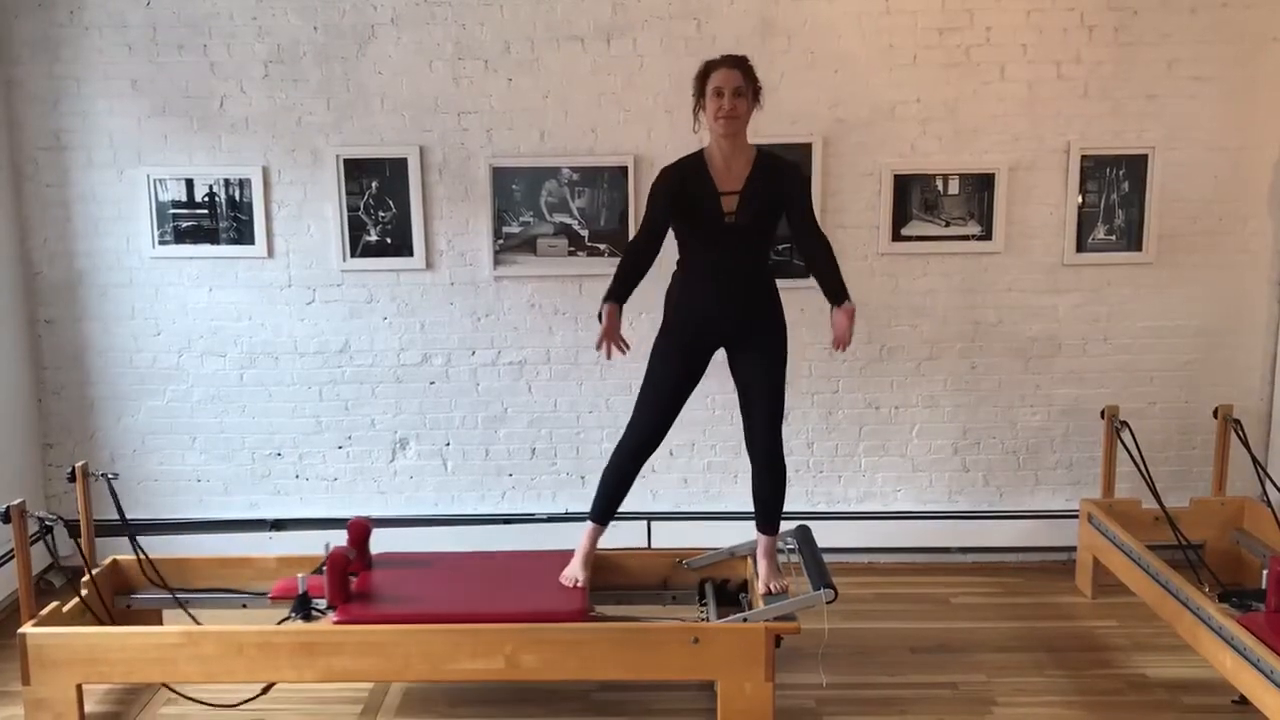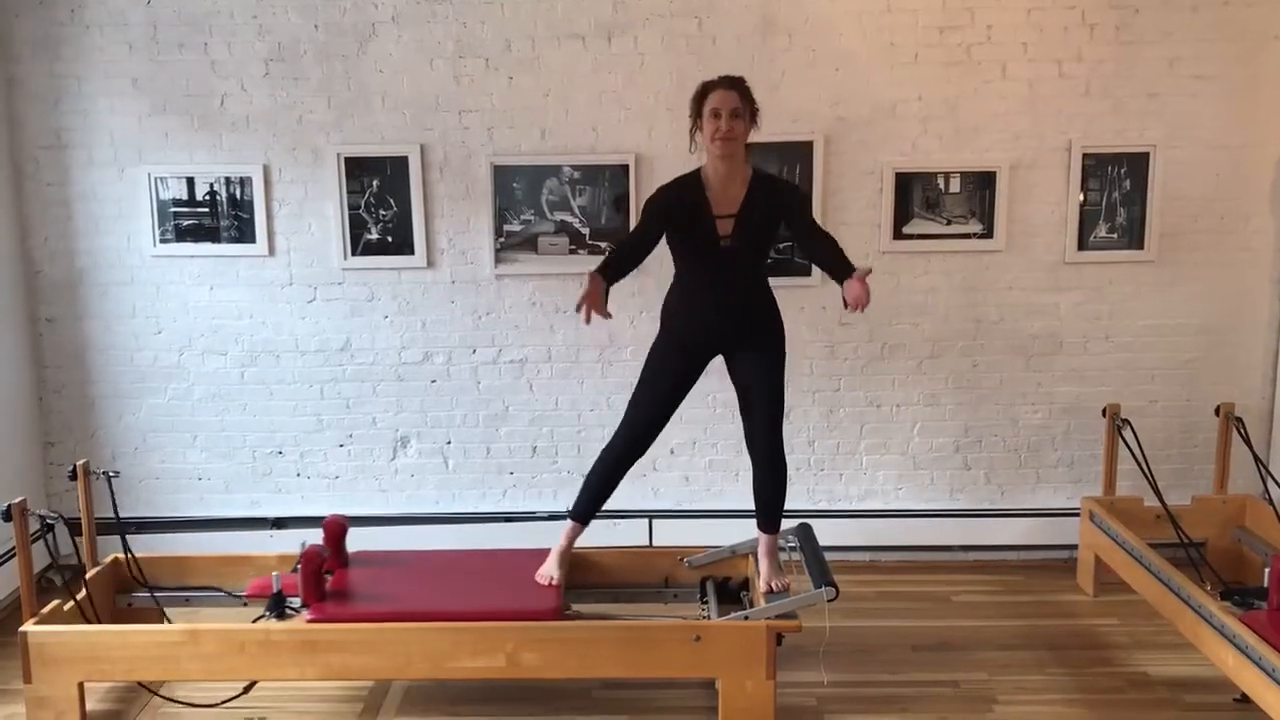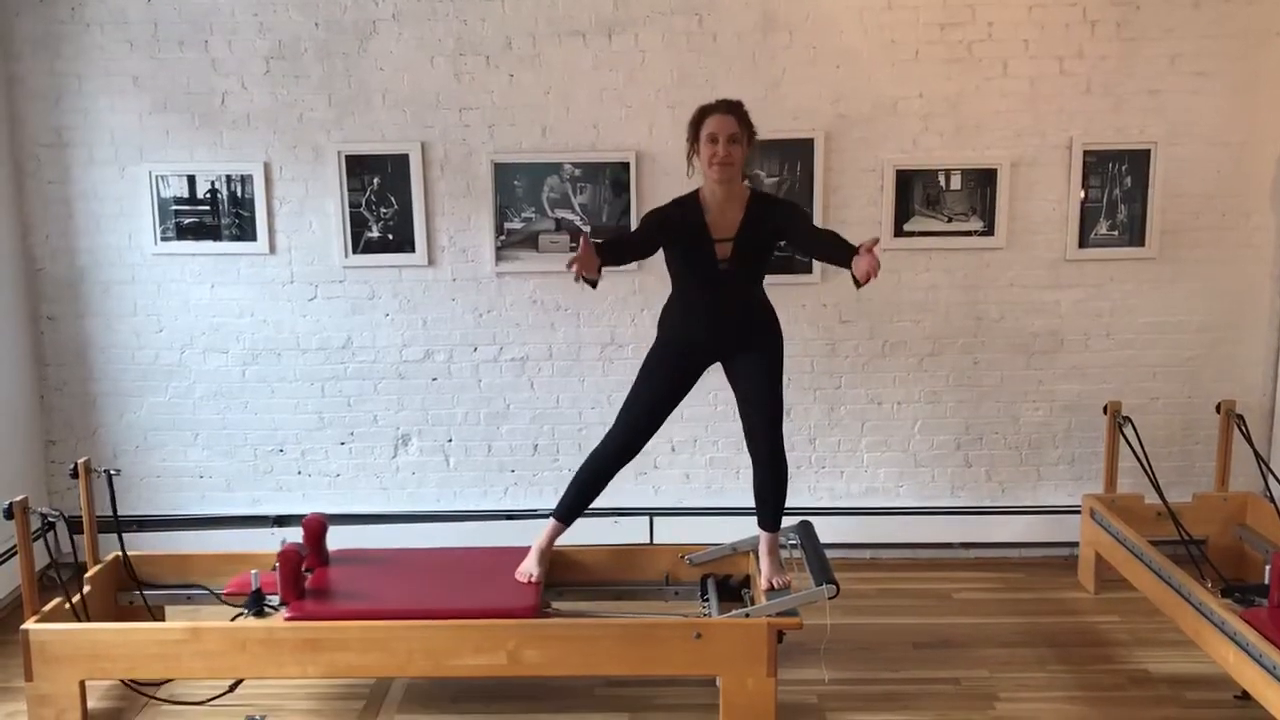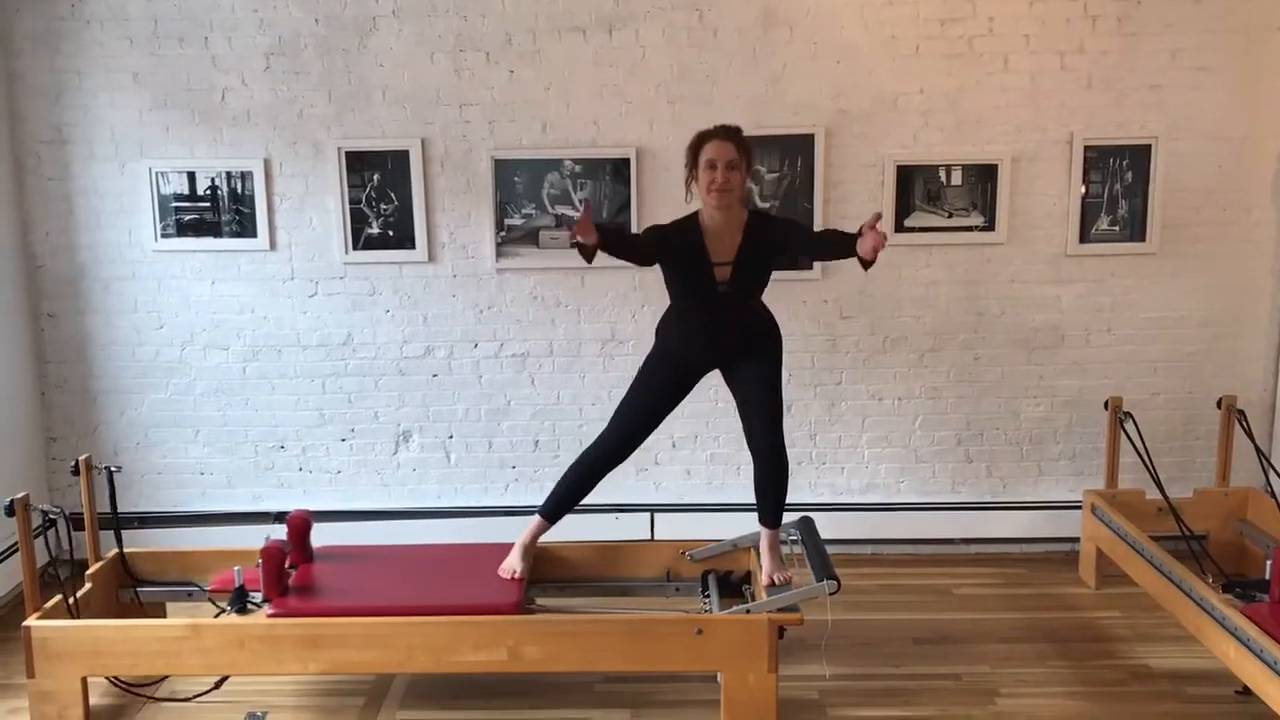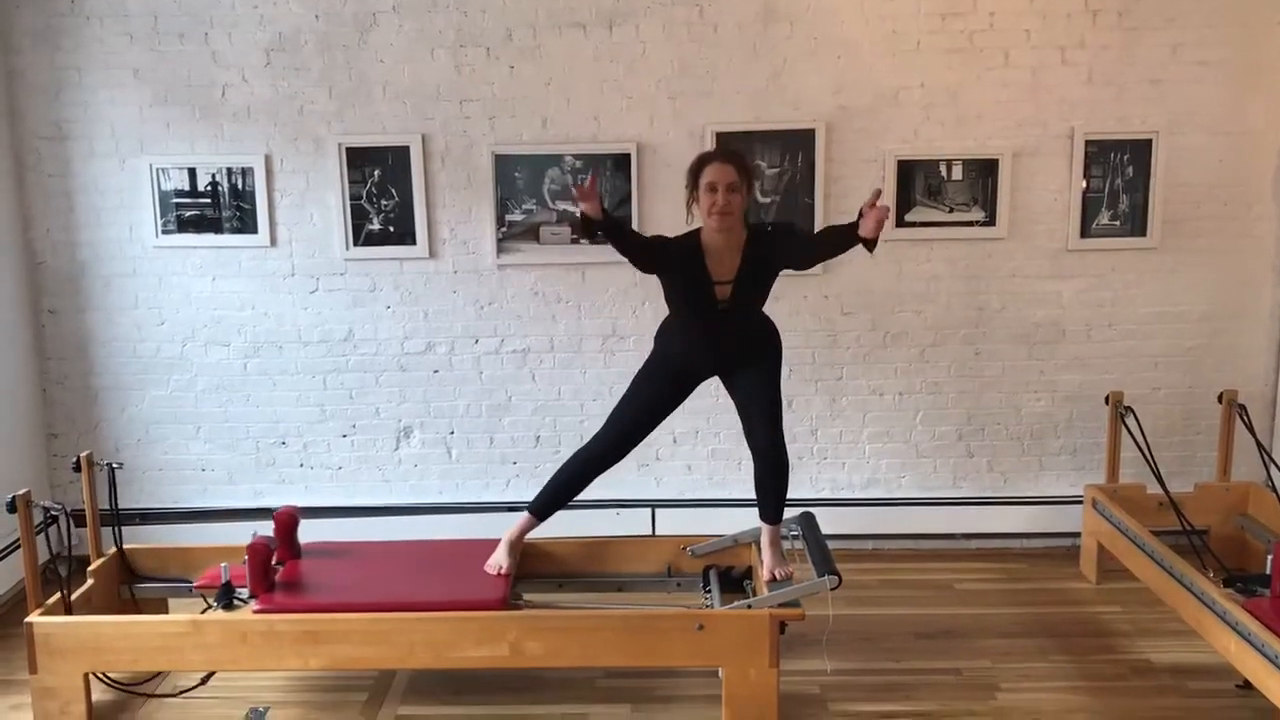
dt=0.2s
person 1, frame 1
left shoulder: (782, 174)
right shoulder: (677, 177)
left elbow: (810, 239)
right elbow: (645, 243)
left wrist: (839, 301)
right wrist: (613, 302)
left hip: (758, 322)
right hip: (689, 320)
left knee: (766, 441)
right knee: (643, 432)
left ankle: (766, 555)
right ankle: (587, 545)
person 1, frame 2
left shoulder: (777, 194)
right shoulder: (673, 197)
left elbow: (813, 238)
right elbow: (638, 243)
left wrist: (847, 276)
right wrist: (601, 279)
left hip: (755, 331)
right hip: (686, 330)
left knee: (766, 443)
right knee: (632, 436)
left ankle: (768, 554)
right ankle: (565, 544)
person 1, frame 3
left shoulder: (772, 212)
right shoulder: (672, 217)
left elbow: (814, 238)
right elbow: (634, 244)
left wrist: (854, 258)
right wrist: (596, 257)
left hip: (752, 338)
right hip: (683, 339)
left knee: (767, 444)
right knee: (623, 439)
left ankle: (768, 550)
right ankle: (545, 541)
person 1, frame 4
left shoulder: (769, 231)
right shoulder: (673, 237)
left elbow: (816, 242)
right elbow: (633, 246)
left wrist: (858, 246)
right wrist: (594, 238)
left hip: (751, 347)
right hip: (681, 348)
left knee: (768, 443)
right knee: (615, 442)
left ankle: (770, 547)
right ankle: (529, 538)
person 1, frame 5
left shoulder: (769, 246)
right shoulder: (673, 252)
left elbow: (816, 244)
right elbow: (633, 245)
left wrist: (860, 231)
right wrist: (596, 216)
left hip: (751, 355)
right hip: (680, 356)
left knee: (769, 444)
right knee: (609, 443)
left ankle: (770, 543)
right ankle: (515, 535)
